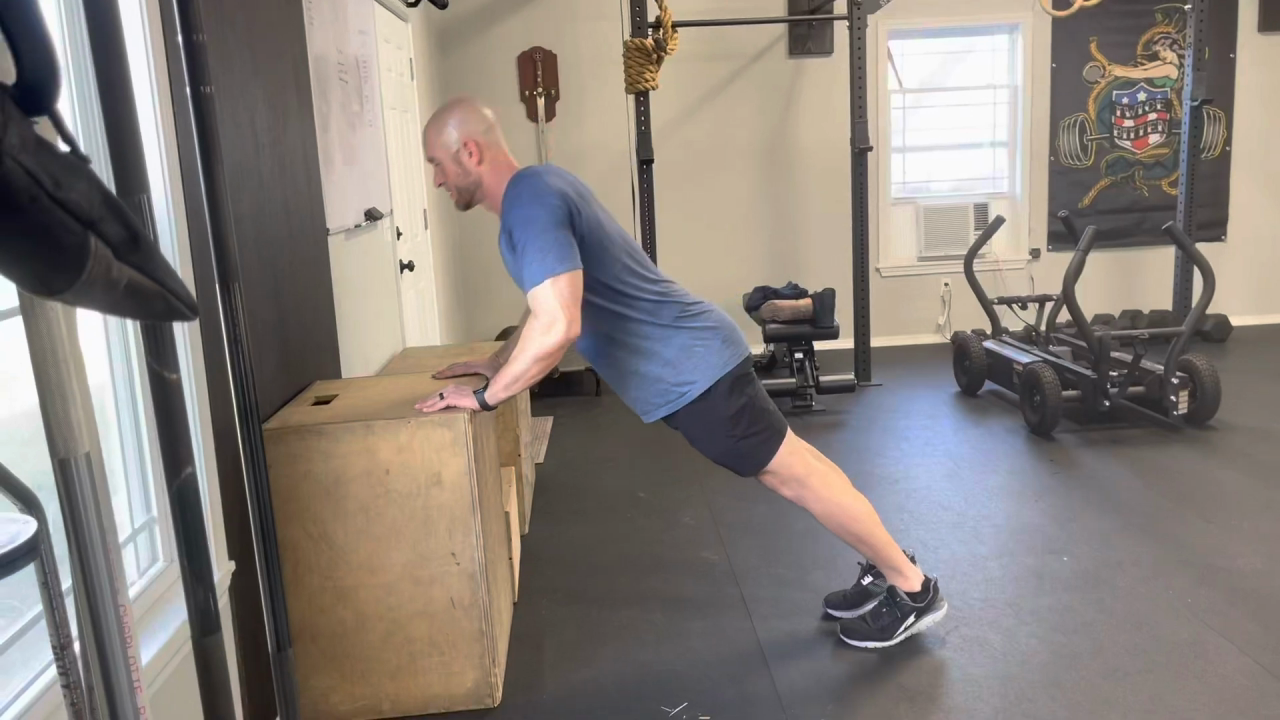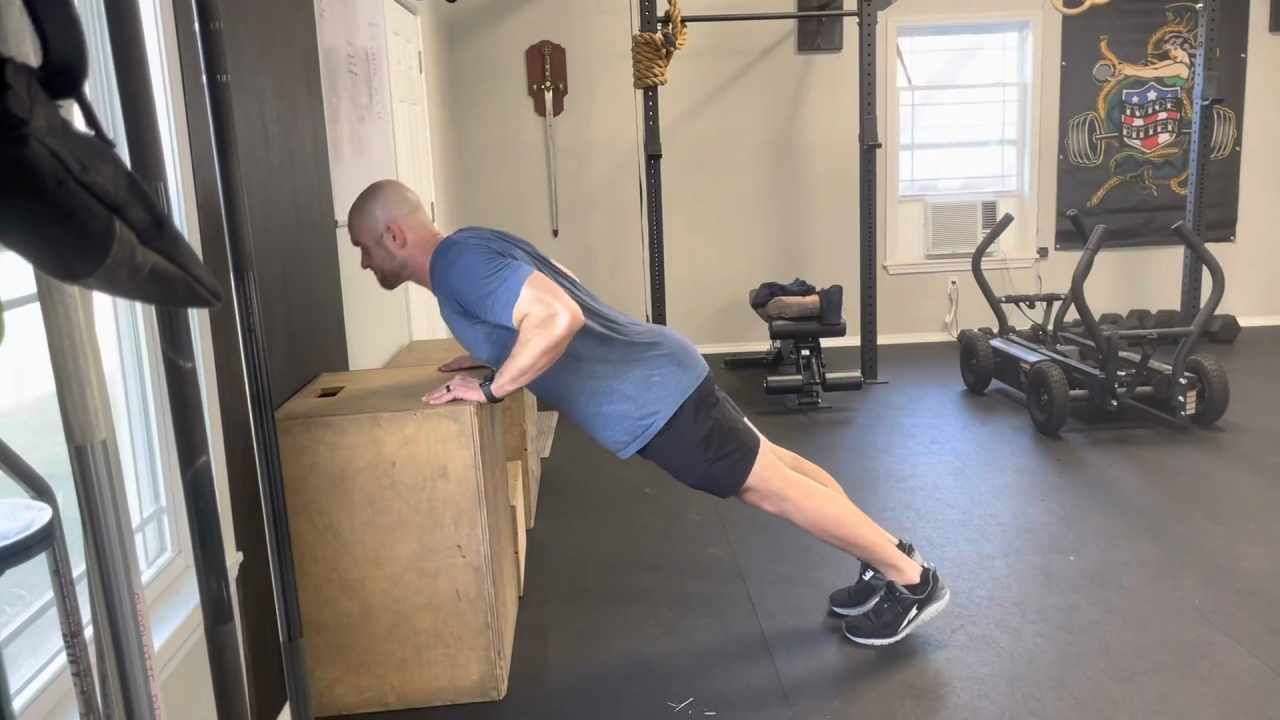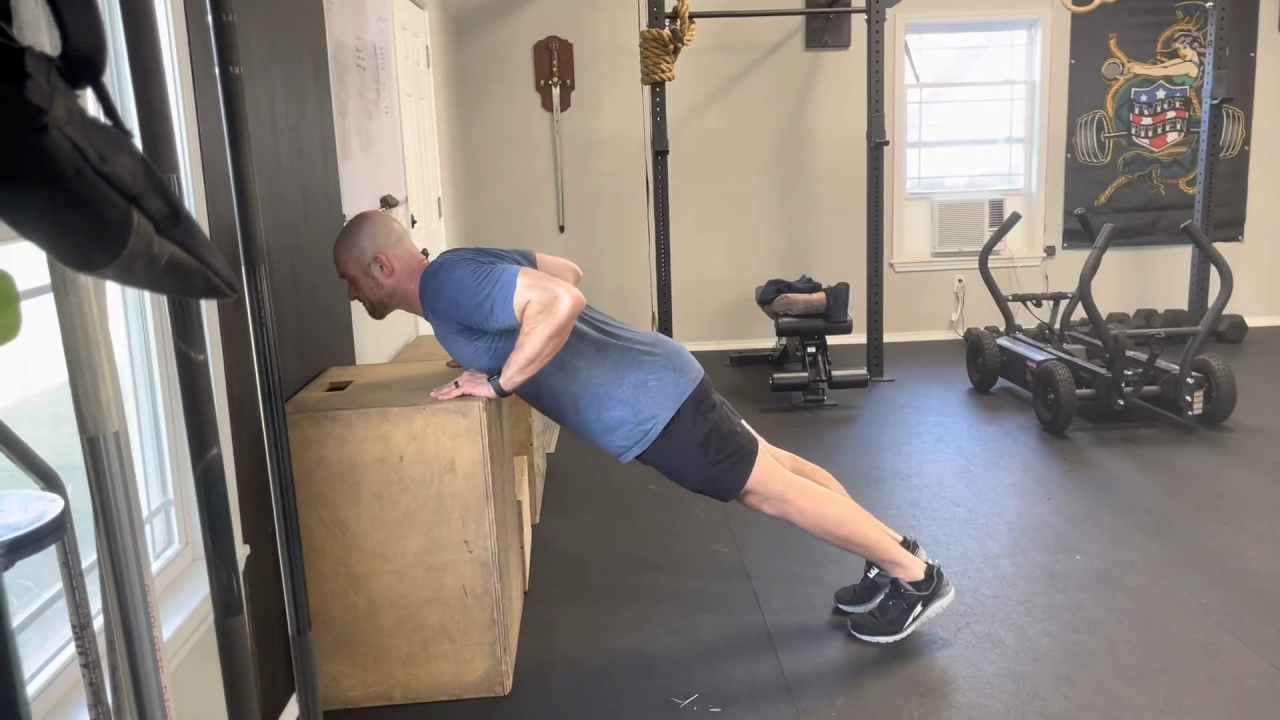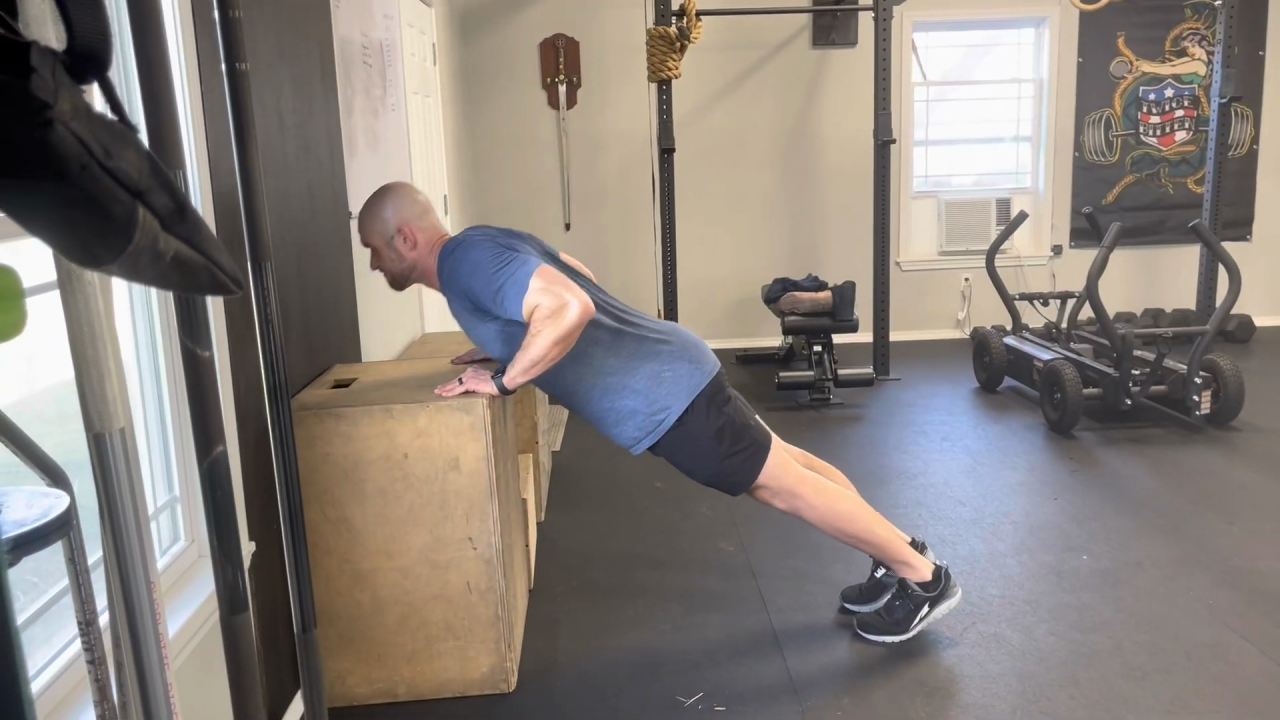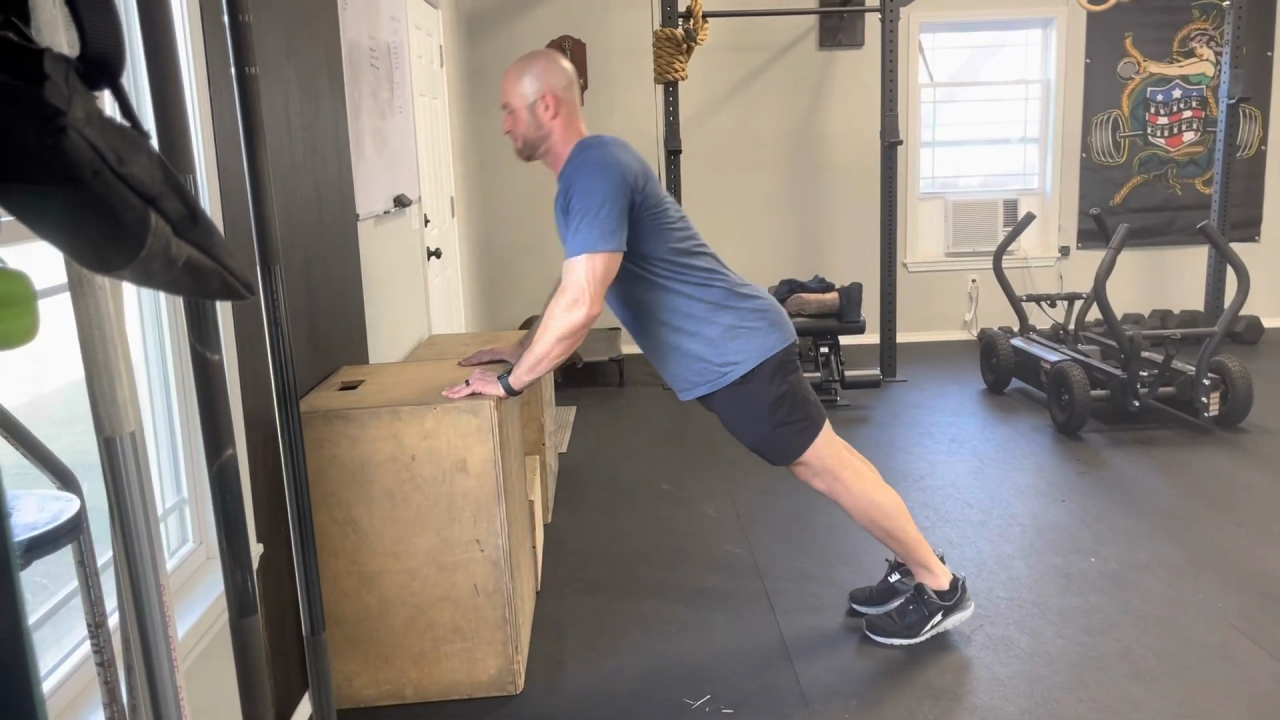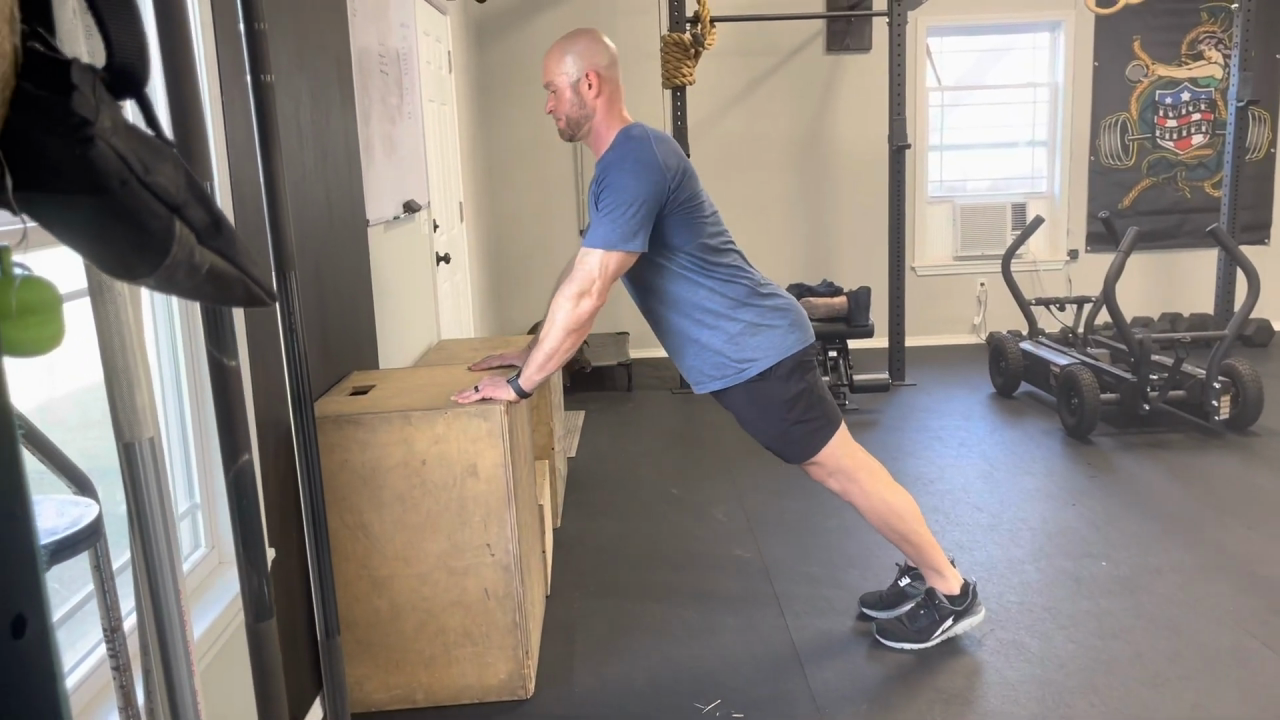
dt=0.5s
person 1, frame 1
left shoulder: (531, 203)
right shoulder: (536, 187)
left elbow: (557, 329)
right elbow: (556, 300)
left wrist: (485, 397)
right wrist: (496, 361)
left hip: (689, 370)
right hip: (694, 353)
left knee: (793, 475)
right knee: (792, 465)
left ankle: (913, 589)
right ankle: (885, 572)
person 1, frame 2
left shoulder: (459, 265)
right shoulder: (469, 246)
left elbow: (559, 319)
left wrist: (490, 388)
right wrist: (493, 358)
left hip: (652, 401)
right hip: (660, 373)
left knee: (774, 487)
right knee: (771, 467)
left ankle: (911, 579)
right ankle: (886, 557)
person 1, frame 3
left shoulder: (450, 287)
right shoulder: (464, 268)
left elbow: (561, 301)
right elbow: (568, 271)
left wrist: (499, 382)
left hip: (651, 405)
right hip: (659, 381)
left knee: (774, 489)
right knee: (771, 469)
left ankle: (915, 577)
right ankle: (893, 553)
person 1, frame 4
left shoulder: (466, 262)
right shoulder: (482, 244)
left elbow: (572, 308)
left wrist: (502, 379)
right wrist: (502, 345)
left hip: (664, 397)
right hip: (671, 370)
left knee: (786, 484)
right knee: (782, 465)
left ankle: (922, 576)
right ankle: (898, 555)
person 1, frame 5
left shoulder: (592, 172)
right shoulder: (598, 160)
left elbow: (580, 305)
right elbow: (580, 288)
left wrist: (511, 383)
right wrist: (525, 349)
left hip: (731, 355)
right hip: (735, 343)
left knee: (827, 467)
right knee: (825, 461)
left ankle: (940, 589)
right ankle: (915, 569)
person 1, frame 6
left shoulder: (632, 162)
right shoulder: (631, 154)
left elbow: (585, 294)
right elbow: (587, 277)
left wrist: (521, 385)
right wrist: (532, 353)
left hip: (750, 352)
right hip: (752, 343)
left knee: (842, 468)
right knee: (838, 464)
left ankle: (950, 591)
right ankle: (924, 572)
